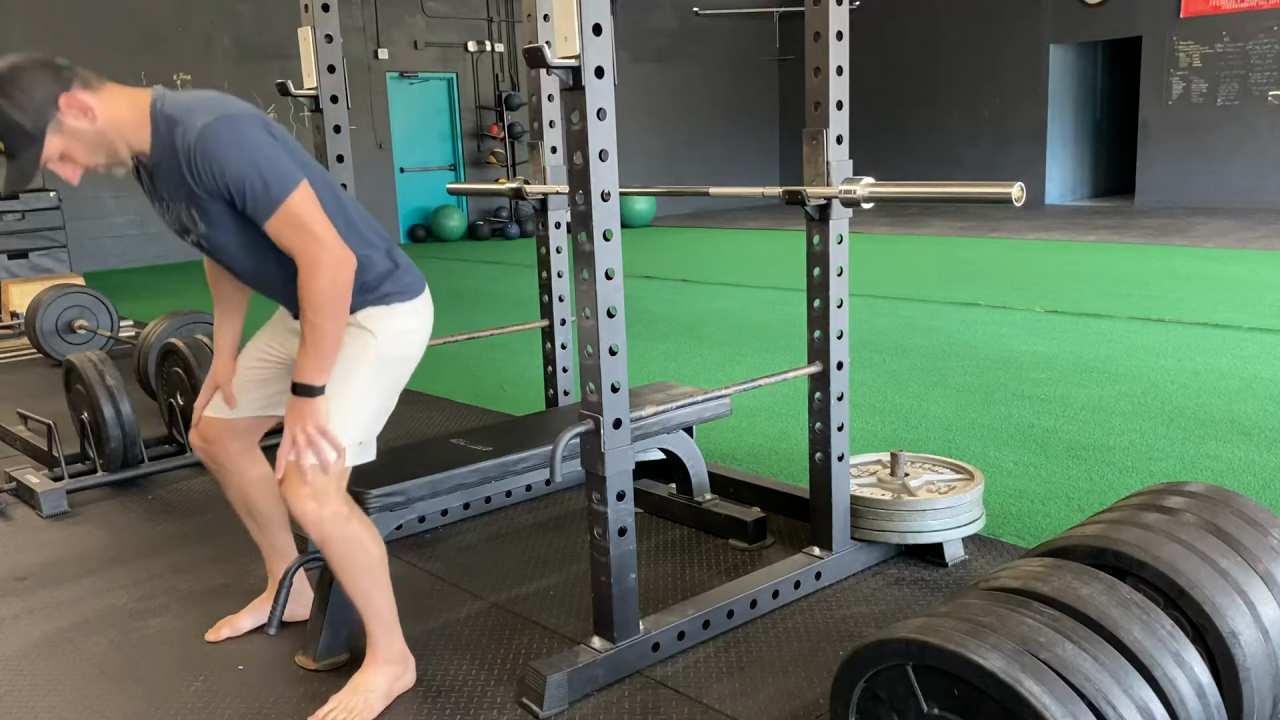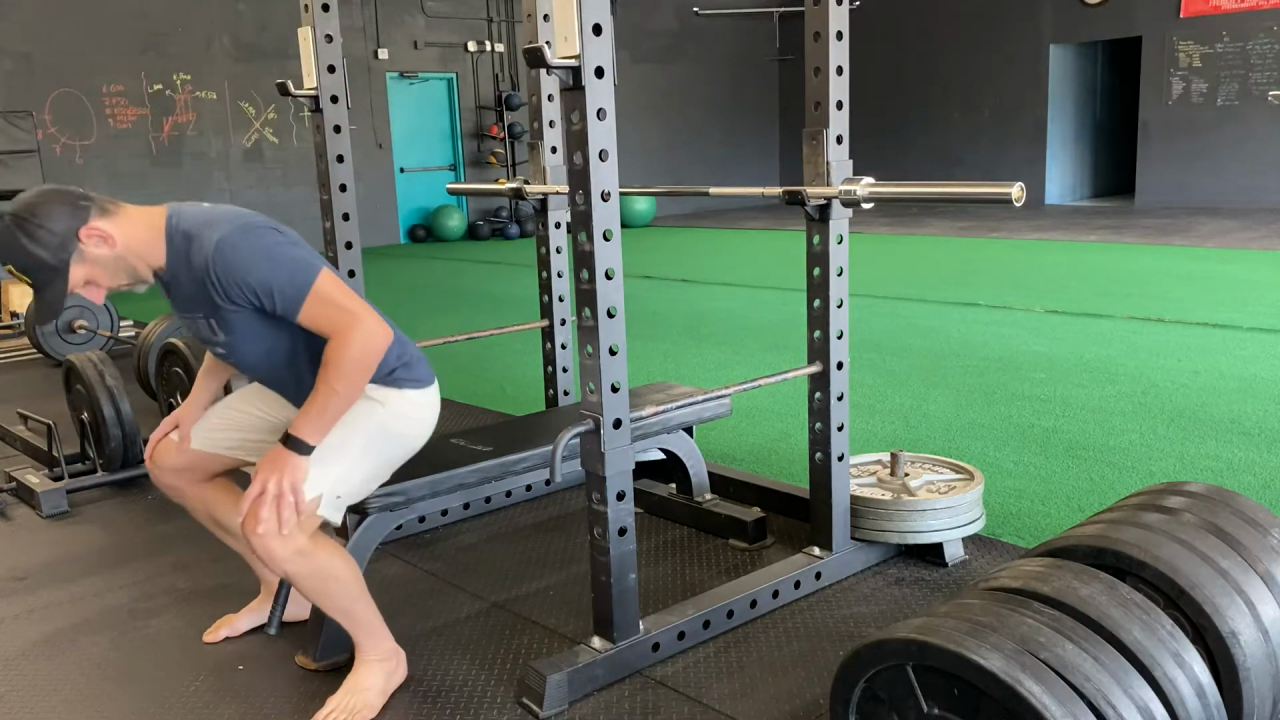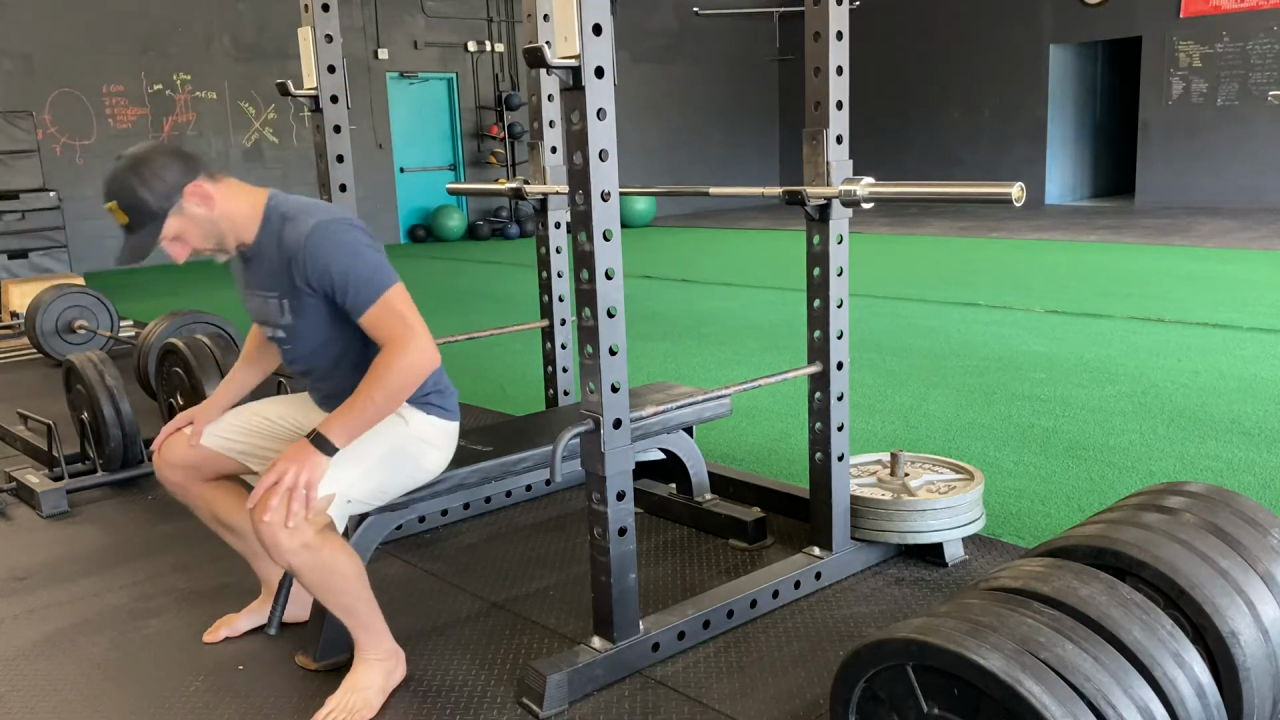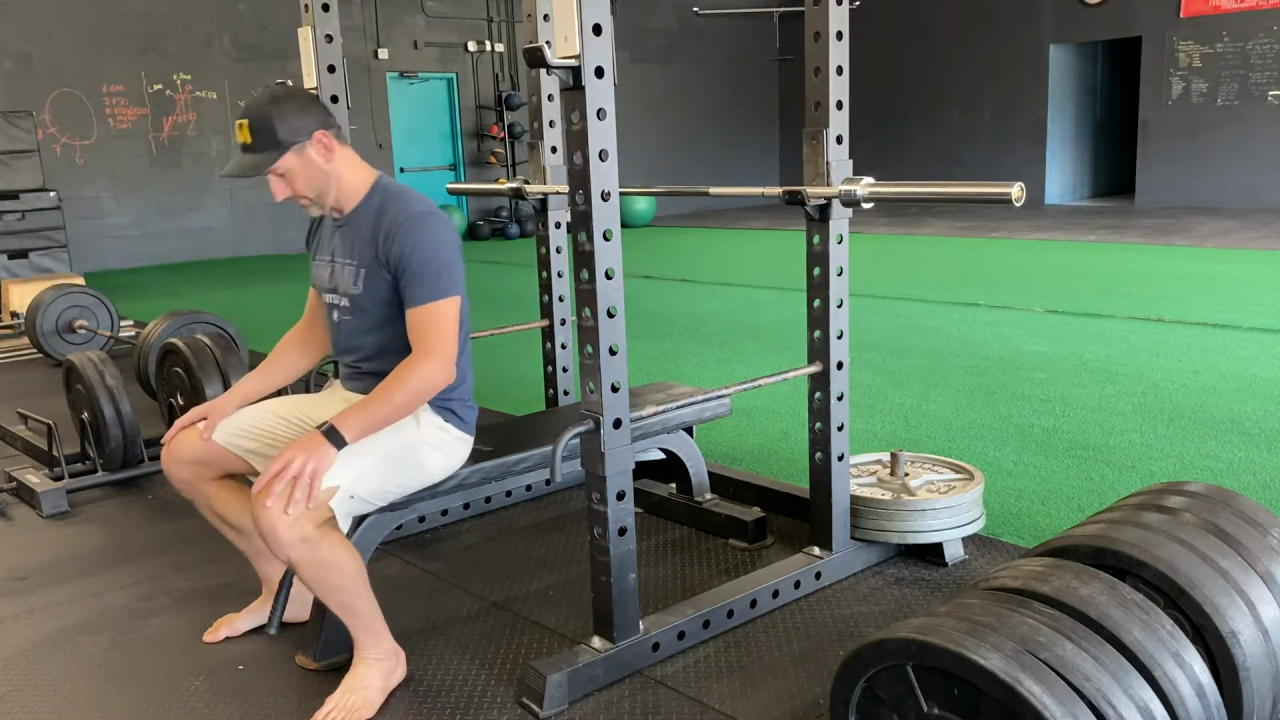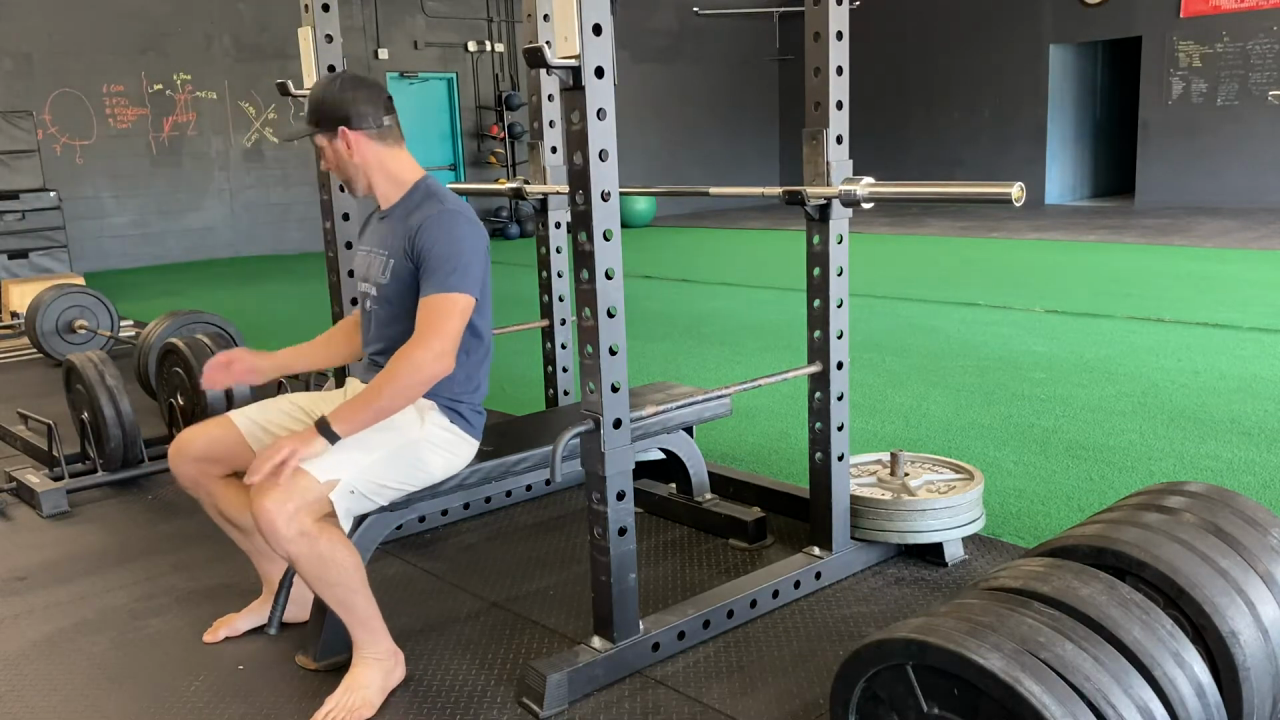
dt=0.4s
person 1, frame 1
left shoulder: (210, 134)
right shoulder: (146, 152)
left elbow: (329, 257)
left wrist: (307, 391)
right wrist: (226, 355)
left hip: (379, 308)
right hip: (310, 308)
left knee: (306, 485)
right knee: (214, 432)
left ankle: (390, 658)
right ankle: (287, 589)
person 1, frame 2
left shoulder: (225, 245)
right shoulder: (166, 251)
left elbow: (366, 331)
left wrist: (295, 447)
right wrist: (199, 401)
left hip: (386, 393)
left knee: (268, 525)
right knee: (169, 460)
left ankle: (380, 655)
right ankle: (281, 592)
person 1, frame 3
left shoulder: (318, 238)
right shoulder: (240, 244)
left elbow: (414, 354)
left wrist: (321, 445)
right wrist: (217, 403)
left hip: (409, 418)
right hip: (331, 405)
left knee: (279, 514)
right knee: (176, 457)
left ankle: (379, 655)
right ankle: (282, 589)
person 1, frame 4
left shoulder: (414, 225)
right shoulder: (325, 225)
left elbow: (434, 365)
right elbow: (313, 332)
left wrist: (330, 439)
right wrist: (230, 400)
left hip: (425, 419)
right hip: (350, 398)
left knee: (282, 509)
right knee: (184, 455)
left ankle: (379, 652)
right ankle: (284, 588)
person 1, frame 5
left shoulder: (443, 222)
right shoulder: (382, 219)
left elbow: (433, 356)
left wrist: (327, 432)
right wrist: (269, 364)
left hip: (432, 418)
right hip: (371, 396)
left knee: (277, 503)
right knee: (191, 453)
left ankle: (377, 653)
right ankle: (285, 588)
